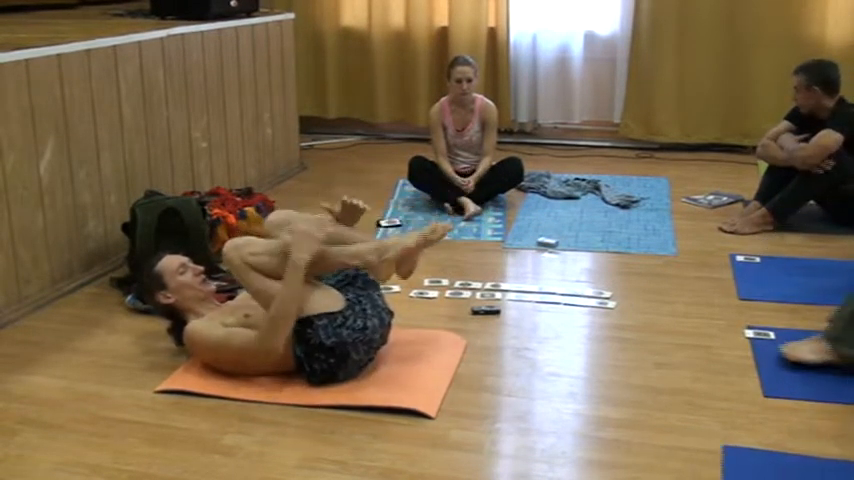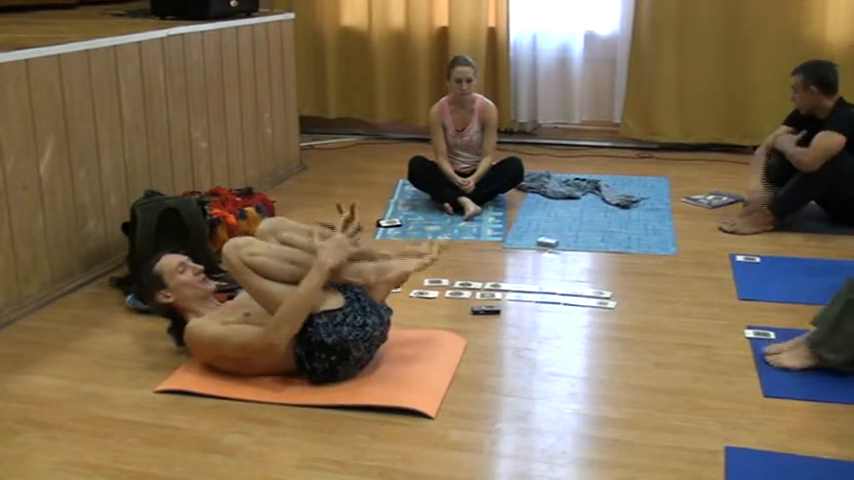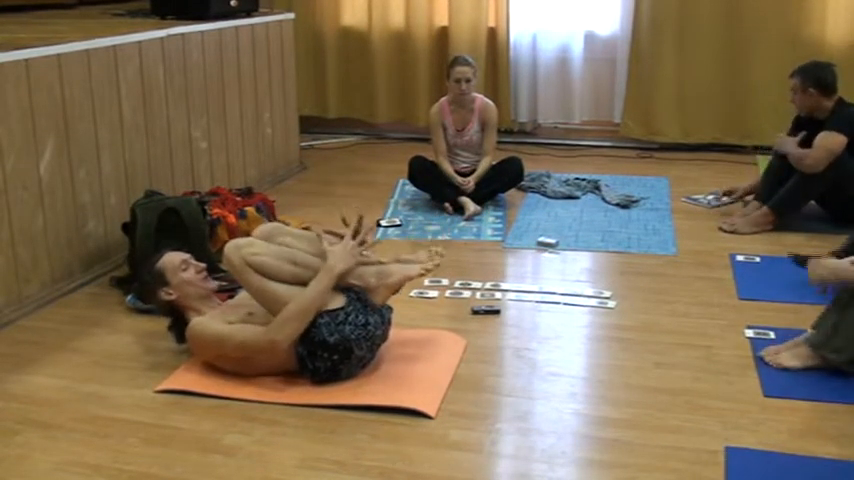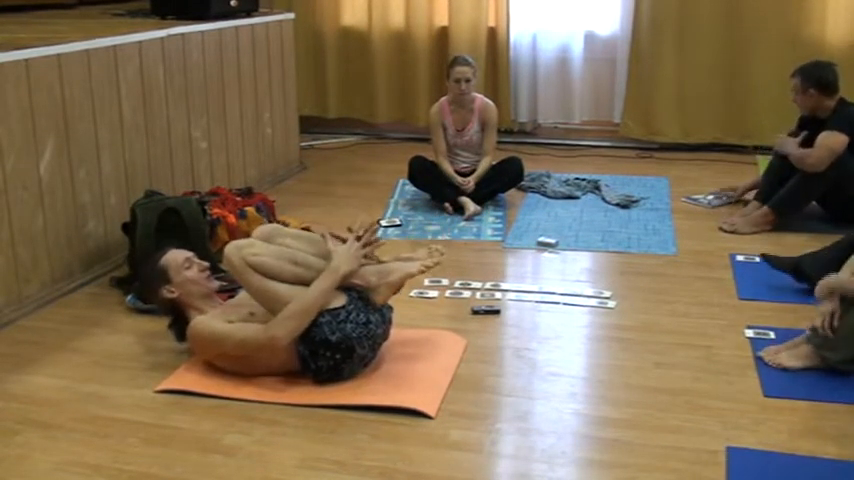
dt=0.2s
person 1, frame 1
left shoulder: (238, 304)
right shoulder: (198, 334)
left elbow: (302, 291)
right elbow: (268, 345)
left wrist: (332, 232)
right wrist: (299, 260)
left hip: (363, 314)
right hip: (336, 343)
left knee: (278, 222)
right knee: (237, 250)
left ankle: (388, 249)
right ankle: (372, 257)
person 1, frame 2
left shoulder: (235, 305)
right shoulder: (198, 333)
left elbow: (302, 292)
right elbow: (271, 340)
left wrist: (337, 242)
right wrist: (324, 264)
left hip: (362, 316)
right hip: (336, 340)
left knee: (271, 229)
right knee: (237, 250)
left ankle: (385, 262)
right ankle: (371, 274)
person 1, frame 3
left shoulder: (238, 304)
right shoulder: (201, 332)
right elbow: (274, 340)
left wrist: (346, 249)
right wrist: (332, 270)
left hip: (361, 317)
right hip: (338, 340)
left knee: (267, 234)
right knee: (238, 251)
left ankle: (378, 270)
right ankle: (371, 279)
person 1, frame 4
left shoulder: (236, 305)
right shoulder: (201, 331)
right elbow: (274, 337)
left wrist: (349, 252)
right wrist: (336, 270)
left hip: (362, 315)
right hip: (338, 340)
left knee: (267, 235)
right knee: (239, 252)
left ankle: (374, 272)
right ankle: (371, 277)
person 2, frame 1
right shoulder: (803, 112)
left elbow: (805, 156)
right elbow: (765, 144)
left wrist: (786, 142)
right hip: (833, 198)
left knee: (826, 155)
right knee: (790, 147)
left ankle: (767, 218)
right ankle: (757, 207)
person 2, frame 2
right shoulder: (803, 114)
left elbow: (808, 161)
right elbow: (764, 149)
left wrist: (787, 146)
right wrist: (757, 183)
right hip: (833, 198)
left knee: (824, 158)
right knee: (789, 148)
left ankle: (768, 217)
right ankle: (756, 210)
person 2, frame 3
right shoulder: (805, 118)
left elbow: (811, 162)
right elbow: (788, 166)
left wrist: (789, 148)
right wrist: (747, 189)
right hip: (834, 198)
left knee: (825, 159)
right knee: (790, 145)
left ankle: (767, 217)
right ankle: (756, 207)
person 2, frame 4
right shoulder: (810, 117)
left elbow: (814, 161)
left wrist: (790, 149)
right wrist: (748, 187)
right hip: (834, 197)
left knee: (825, 158)
right knee: (791, 145)
left ankle: (768, 216)
right ankle: (756, 207)
person 3, frame 1
left shoulder: (487, 108)
right shoulder: (437, 111)
left elbow: (488, 155)
right elbow: (441, 156)
left wrist: (474, 179)
right wrist: (456, 179)
left hip: (479, 174)
right hip: (451, 175)
left knee: (515, 166)
right knee: (416, 165)
left ankle: (453, 201)
right ankle: (464, 201)
person 3, frame 2
left shoulder: (487, 108)
right shoulder: (437, 111)
left elbow: (488, 155)
right elbow: (441, 156)
left wrist: (474, 179)
right wrist: (456, 179)
left hip: (478, 174)
right hip: (451, 175)
left knee: (515, 166)
right knee: (416, 165)
left ankle: (453, 200)
right ankle: (464, 201)
person 3, frame 3
left shoulder: (487, 108)
right shoulder: (437, 111)
left elbow: (488, 155)
right elbow: (441, 156)
left wrist: (474, 178)
right wrist: (456, 179)
left hip: (478, 174)
right hip: (451, 175)
left knee: (515, 166)
right knee: (416, 165)
left ankle: (453, 200)
right ankle: (464, 200)
person 3, frame 4
left shoulder: (487, 108)
right shoulder: (437, 110)
left elbow: (488, 155)
right elbow: (441, 156)
left wrist: (474, 179)
right wrist: (456, 179)
left hip: (479, 173)
right hip: (451, 175)
left knee: (515, 166)
right knee: (416, 165)
left ankle: (453, 200)
right ankle: (464, 200)
